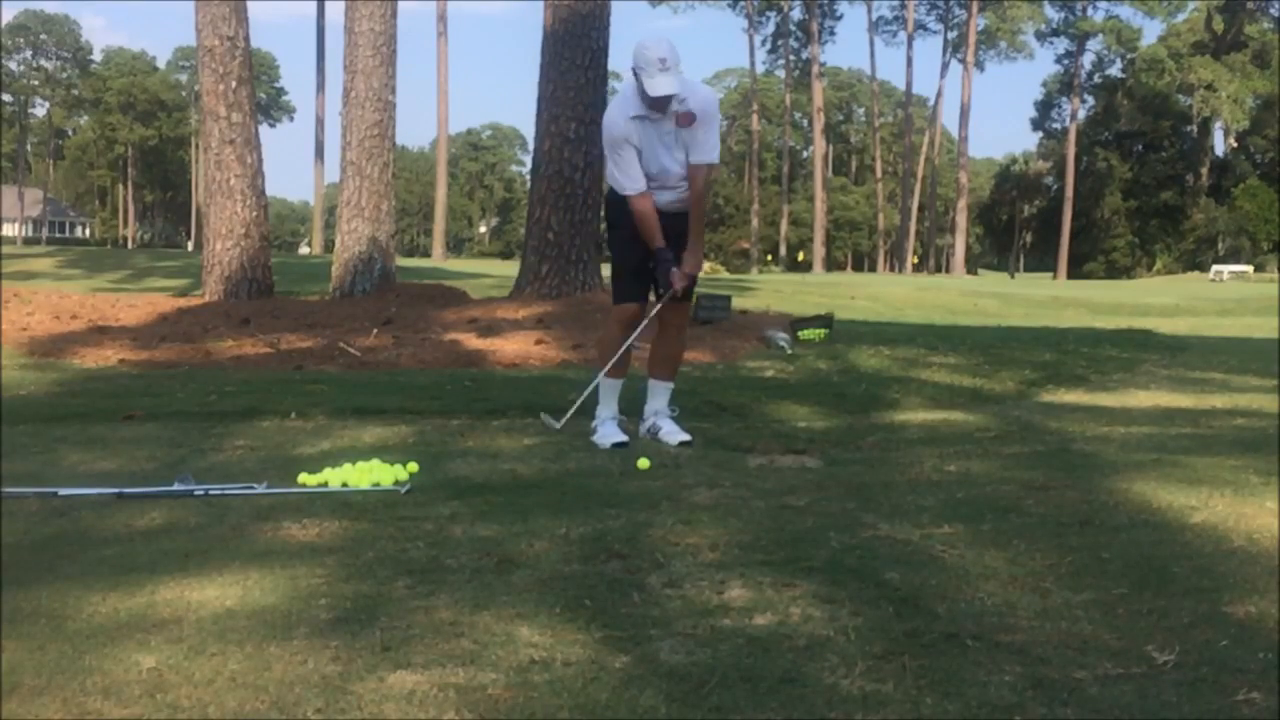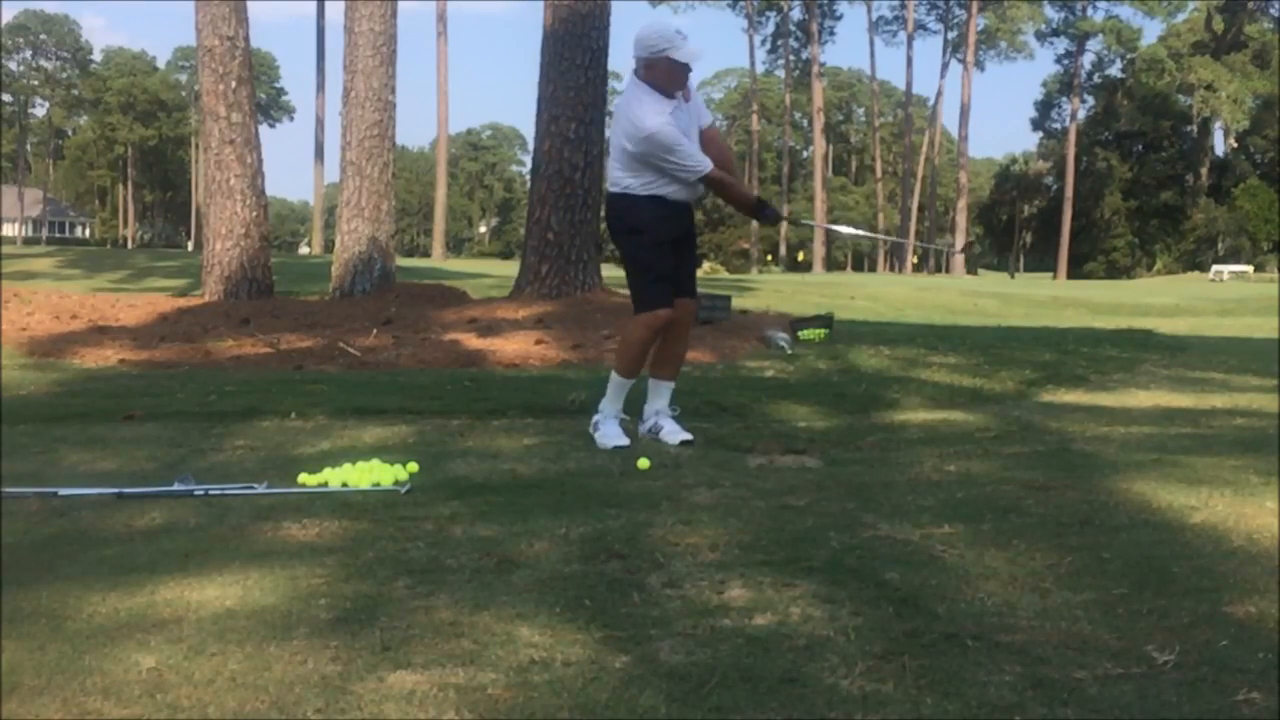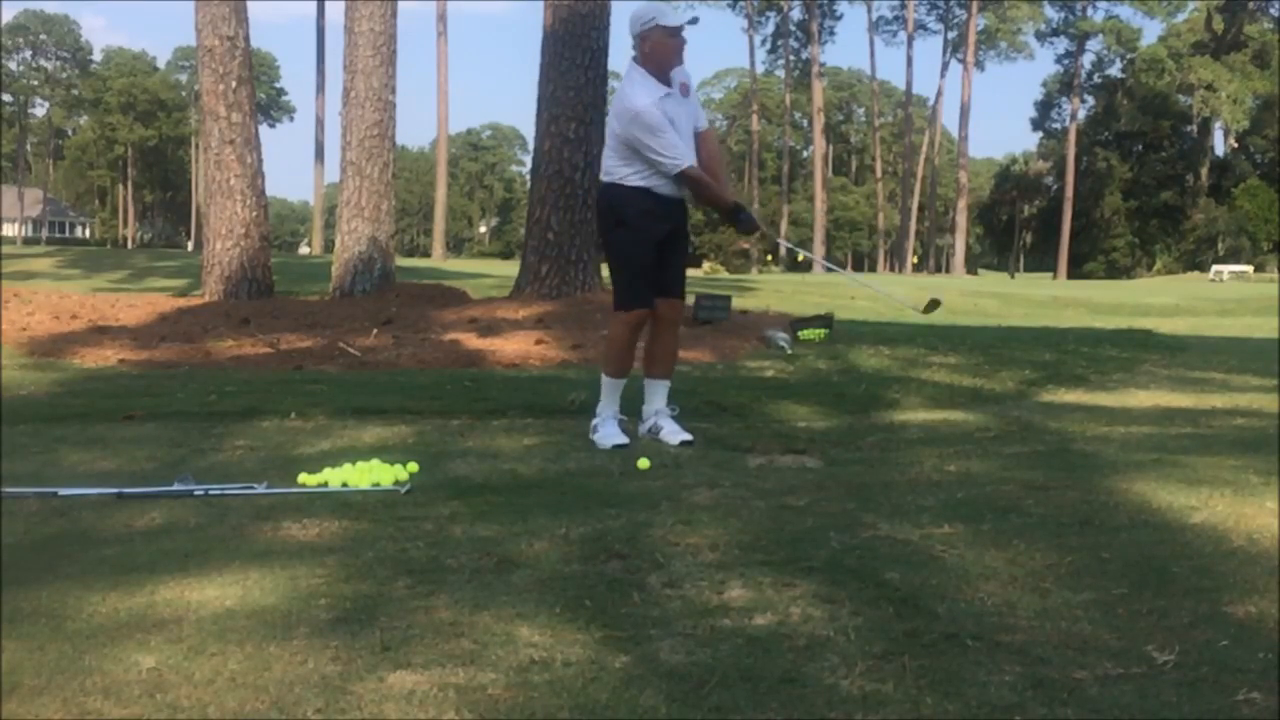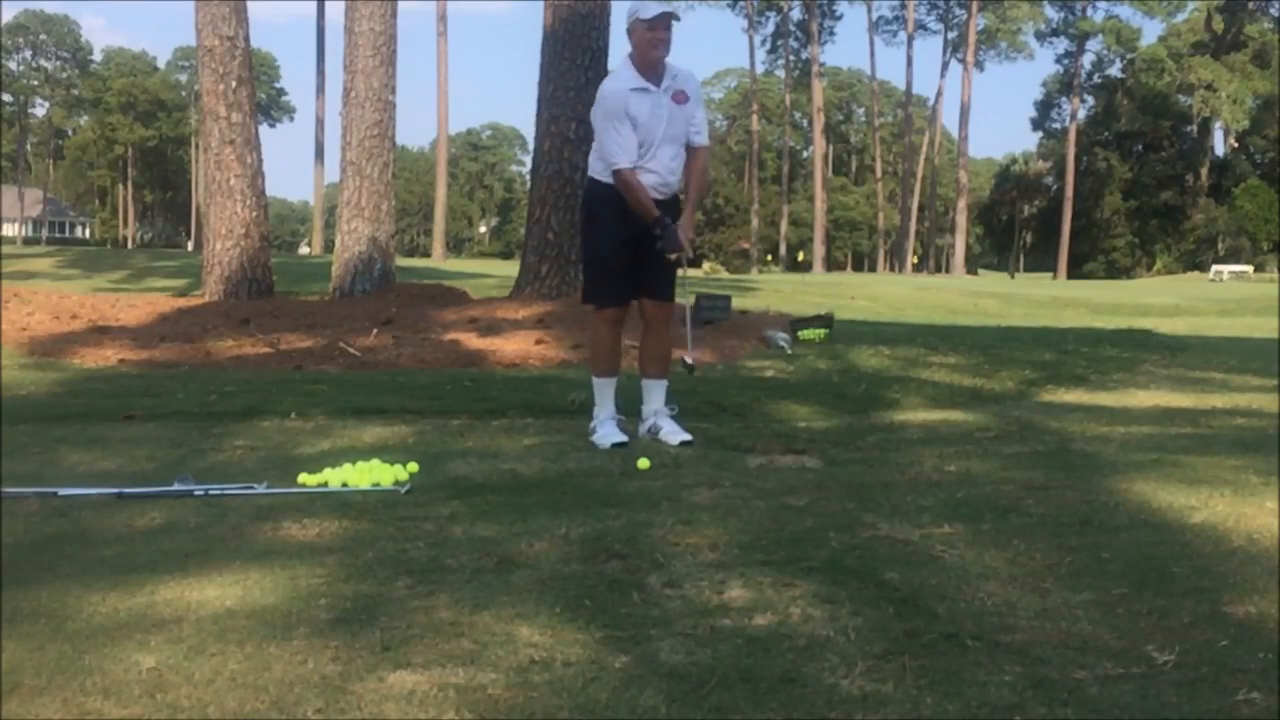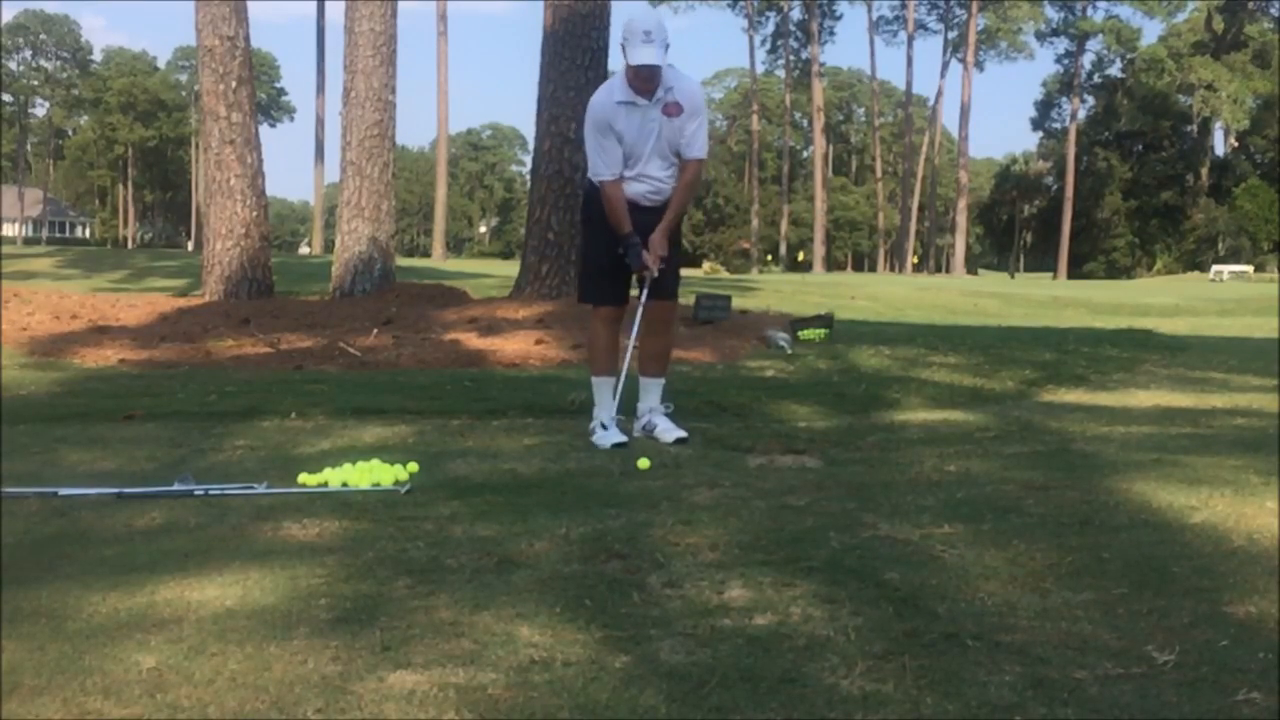
dt=0.3s
person 1, frame 1
left shoulder: (702, 100)
right shoulder: (619, 118)
left elbow: (701, 178)
right elbow: (637, 196)
left wrist: (693, 250)
right wrist: (662, 257)
left hip: (683, 214)
right hip: (633, 215)
left knee: (676, 314)
right knee: (628, 311)
left ankle: (657, 414)
right ankle: (606, 416)
person 1, frame 2
left shoulder: (674, 84)
right shoulder: (649, 123)
left elbow: (710, 136)
right elbow: (711, 176)
left wrist: (743, 197)
right wrist: (756, 206)
left hip: (674, 210)
right hip: (639, 216)
left knee: (684, 312)
right knee: (656, 314)
left ankle: (656, 413)
right ankle: (607, 414)
person 1, frame 3
left shoulder: (678, 75)
right shoulder: (639, 104)
left elbow: (704, 138)
right elbow: (688, 172)
left wrist: (727, 198)
right wrist: (733, 210)
left hip: (669, 206)
right hip: (630, 208)
left knee: (670, 310)
right knee: (635, 311)
left ankle: (655, 413)
right ankle: (605, 416)
person 1, frame 4
left shoulder: (687, 85)
right shoulder: (615, 92)
left elbow: (699, 153)
right elbow: (624, 172)
left wrist: (687, 218)
right wrist: (658, 226)
left hip: (664, 207)
right hip: (613, 205)
left knee: (660, 311)
right knee: (610, 310)
left ankle: (655, 414)
right ankle: (604, 416)
person 1, frame 5
left shoulder: (689, 93)
right shoulder: (604, 104)
left elbow: (692, 166)
right elbow: (609, 182)
left wrist: (662, 232)
right wrist: (629, 243)
left hip: (662, 211)
right hip: (611, 210)
left knee: (662, 310)
right knee: (608, 310)
left ankle: (650, 412)
right ankle: (603, 416)
